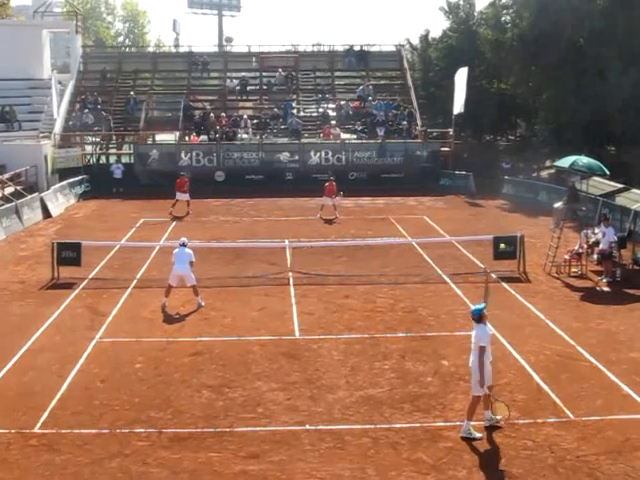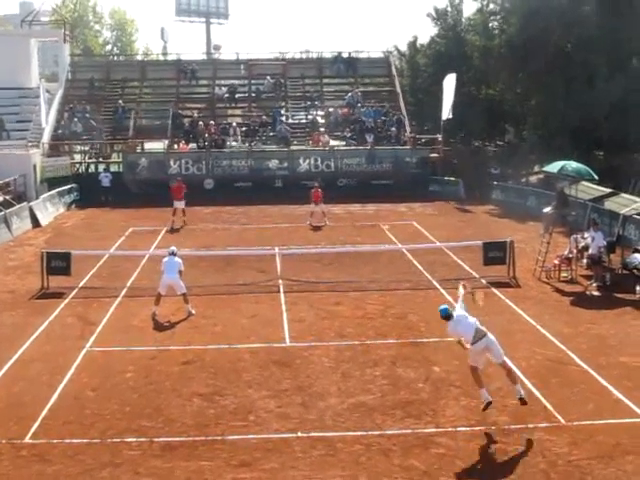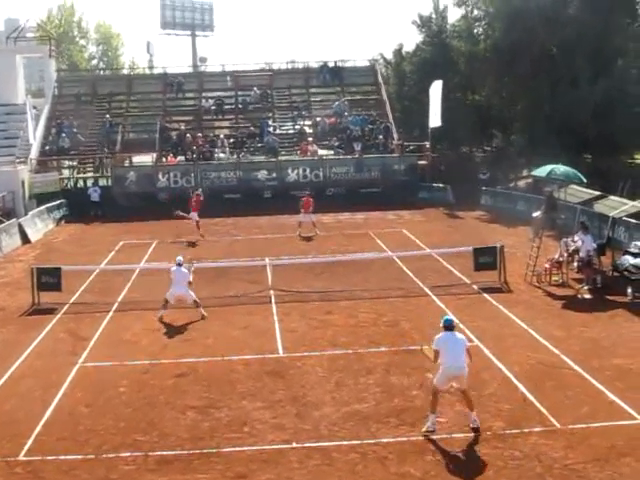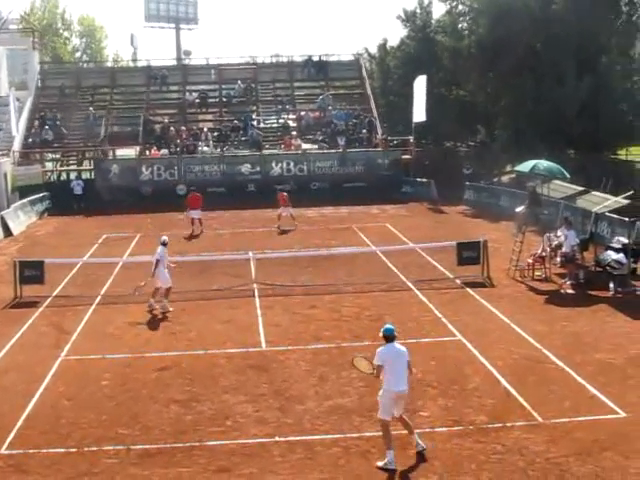
dt=1s
person 1, frame 1
left shoulder: (480, 325)
right shoulder: (483, 333)
left elbow: (483, 306)
right elbow: (481, 356)
right wrist: (481, 376)
left hip: (483, 365)
right hip: (480, 368)
left knee: (488, 389)
right knee: (477, 397)
left ankle: (488, 418)
right ankle: (466, 430)
person 1, frame 2
left shoulder: (450, 329)
right shoulder: (459, 313)
left elbow: (460, 343)
right elbow: (462, 295)
left wrist: (467, 347)
right wrist: (462, 287)
left hip: (477, 347)
right hip: (486, 340)
left knee: (473, 368)
right knee: (506, 367)
left ankle: (485, 397)
right ankle: (519, 393)
person 1, frame 3
left shoulder: (439, 338)
right shoulder: (462, 337)
left elbow: (435, 360)
right elbow: (470, 358)
left wrist: (439, 362)
left hip: (447, 370)
right hip: (462, 370)
left knee: (434, 393)
right knee: (464, 392)
left ankle: (431, 424)
right ankle: (474, 421)
person 1, frame 4
left shoulder: (381, 351)
right shoulder: (403, 349)
left elbow: (377, 374)
right elbow: (410, 371)
left wrist: (373, 373)
left hip: (389, 391)
right hip: (403, 389)
left knee: (384, 424)
right knee: (399, 416)
left ankle: (390, 460)
right ankle: (419, 443)
